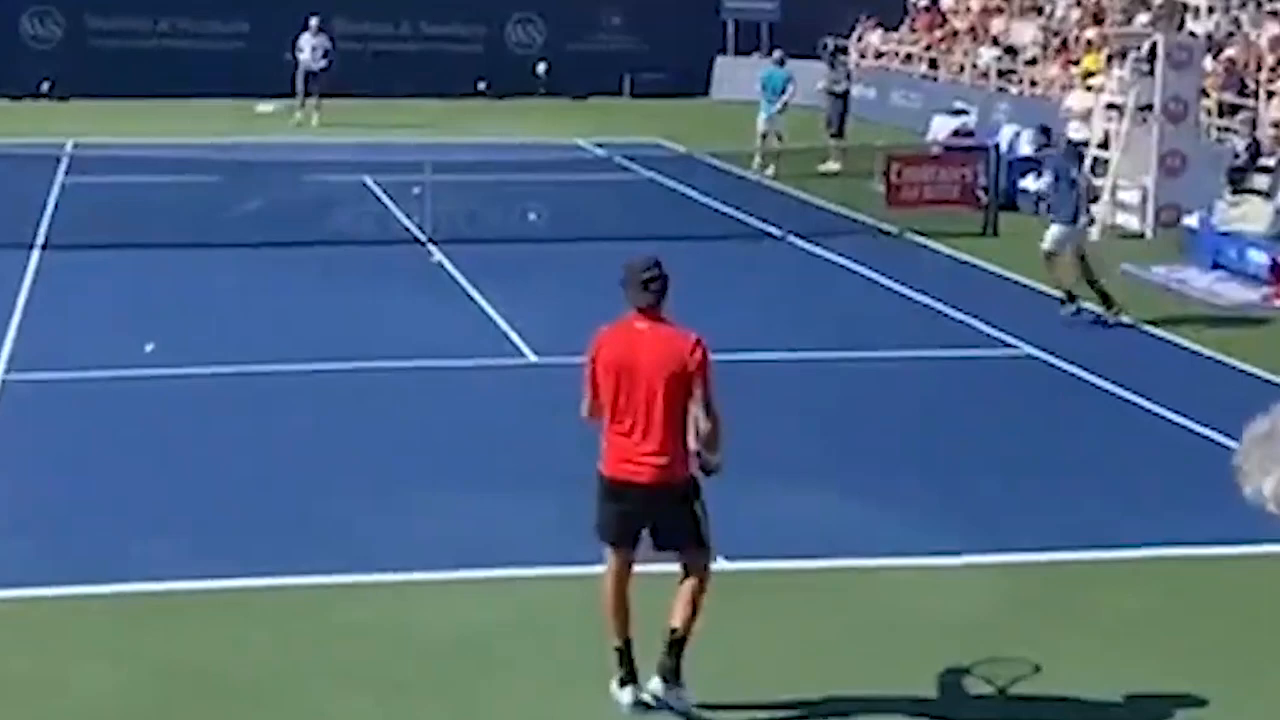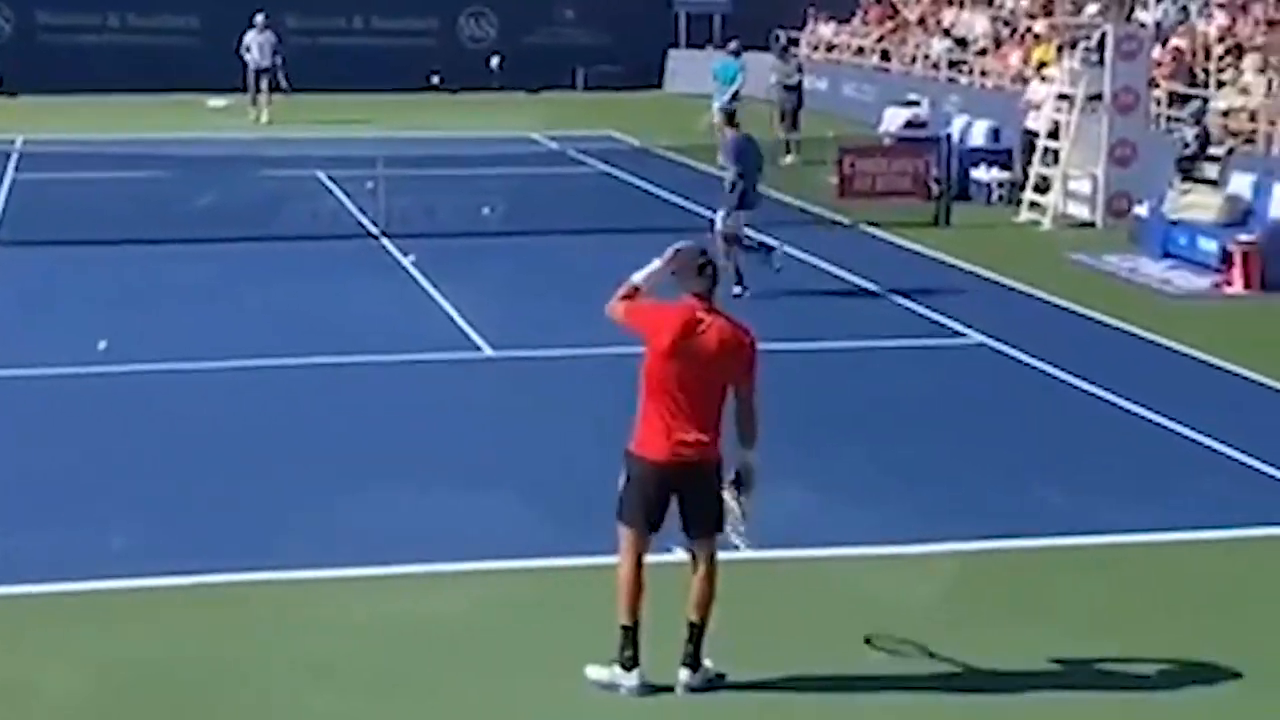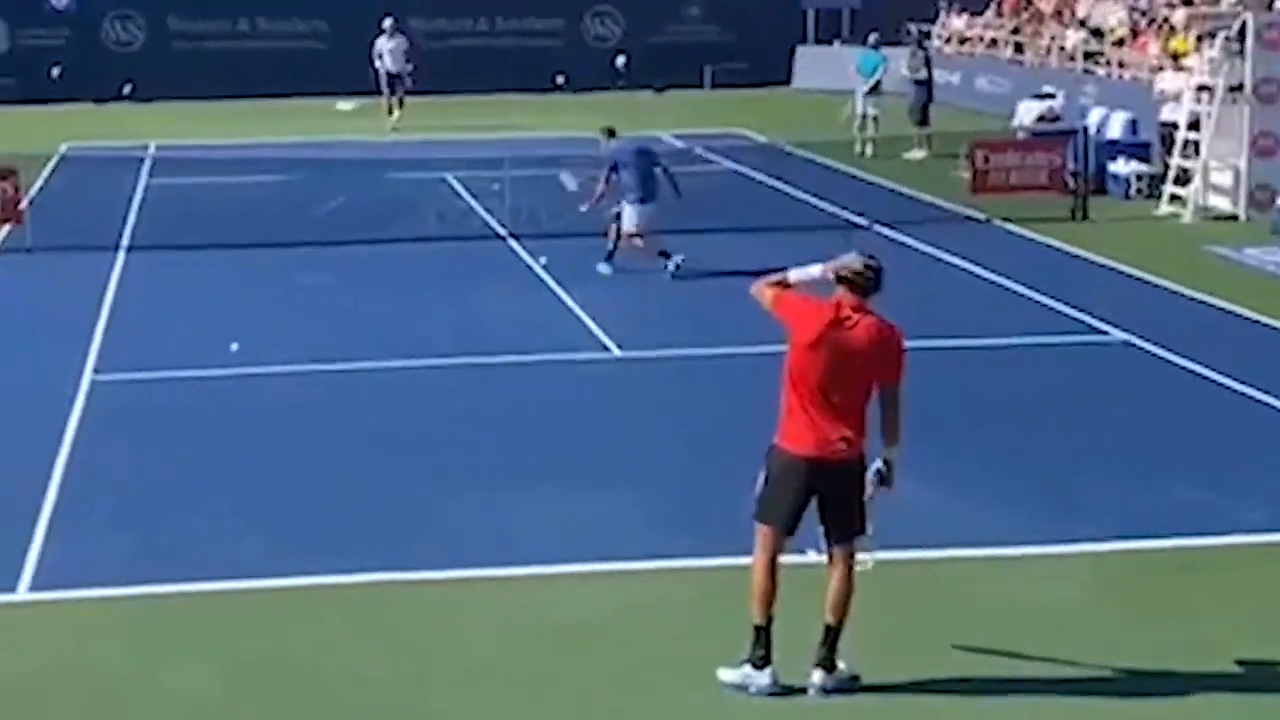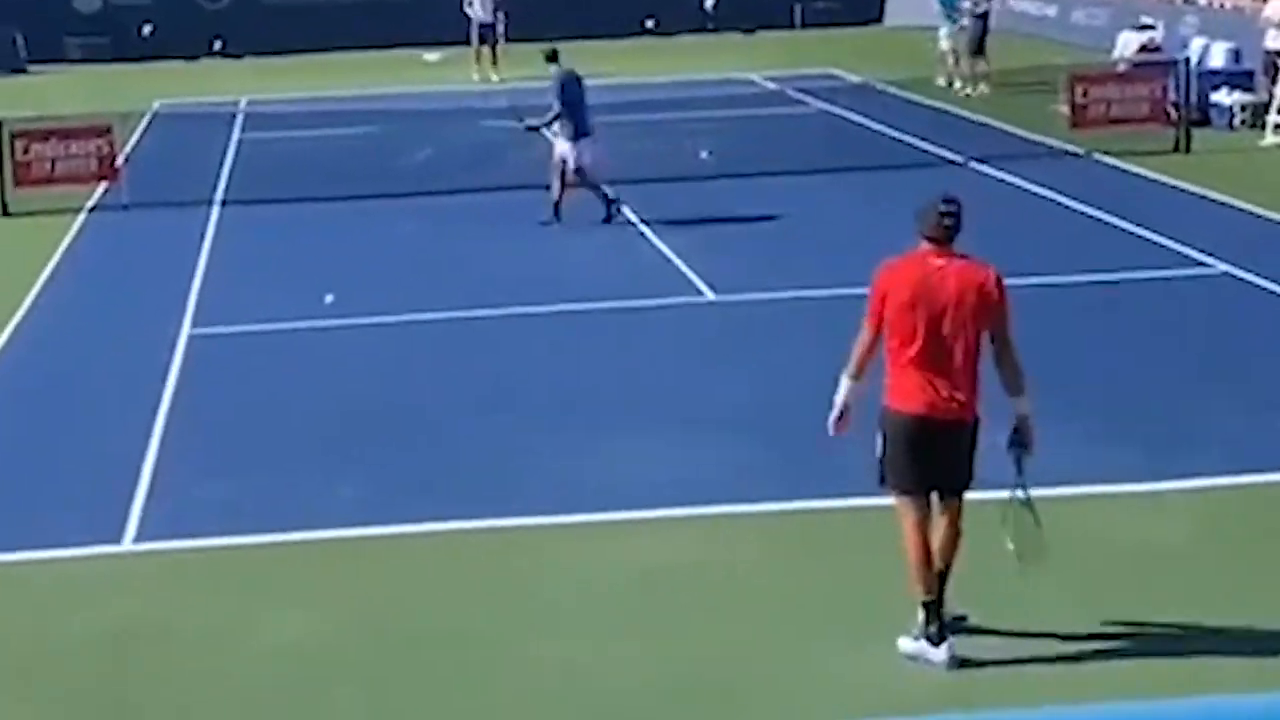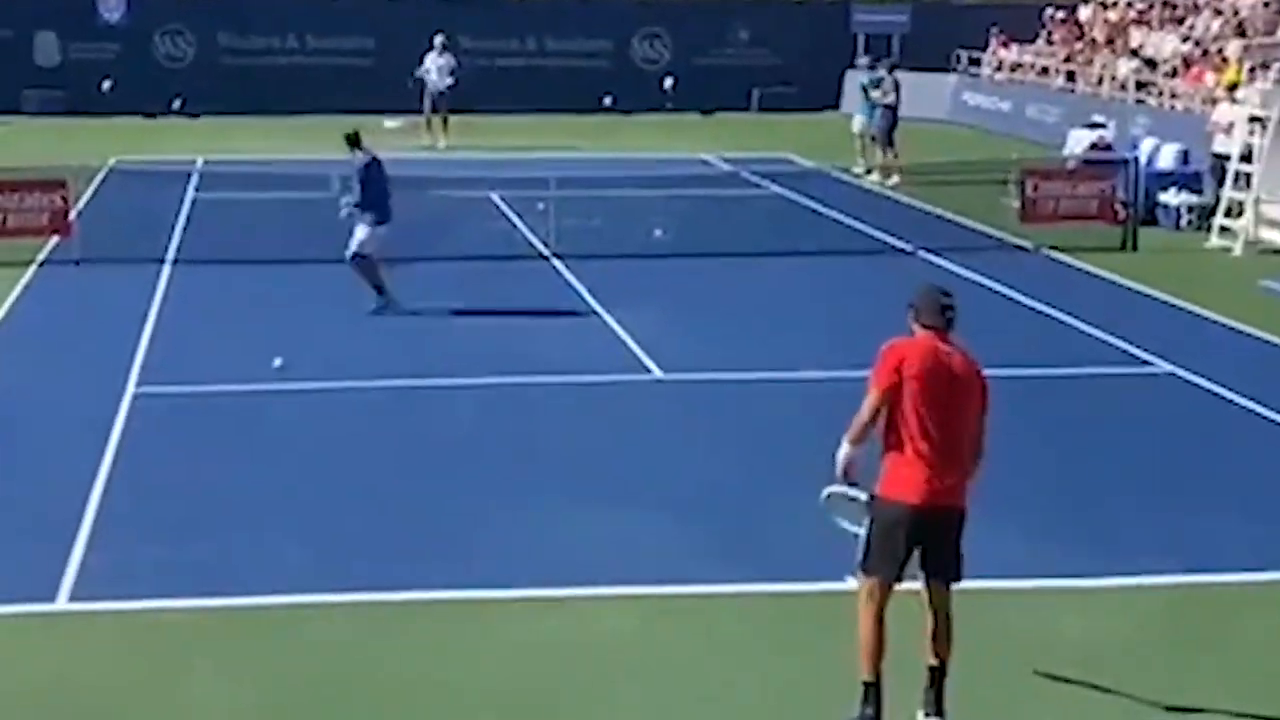
dt=1s
person 1, frame 1
left shoulder: (604, 342)
right shoulder: (688, 347)
left elbow: (590, 412)
right elbow: (705, 425)
right wrist: (710, 458)
left hip: (617, 476)
right hip: (670, 480)
left knee: (617, 571)
right knee: (696, 573)
left ankle: (626, 679)
right ankle: (666, 672)
person 1, frame 2
left shoulder: (662, 319)
right shoulder: (739, 338)
left elbow: (613, 306)
right elbow: (745, 411)
left wrist: (656, 266)
right wrist: (747, 462)
left hip: (650, 457)
right hip: (703, 462)
left knee: (631, 554)
right knee: (704, 559)
left ankle: (628, 664)
right ankle: (691, 665)
person 1, frame 3
left shoulder: (810, 314)
right shoulder: (886, 337)
left elbow: (760, 288)
right elbow: (890, 407)
left wrist: (819, 270)
right wrist: (887, 459)
left hip: (793, 453)
right hip: (845, 460)
left knee: (766, 550)
right knee: (841, 560)
left ankle: (760, 664)
right ankle: (826, 666)
person 1, frame 4
left shoulder: (891, 275)
right shoulder: (984, 279)
left elbow: (865, 346)
right elbow: (1004, 354)
left wrist: (843, 397)
right wrist: (1022, 414)
left hip: (905, 412)
right hip: (958, 415)
left knee: (914, 518)
right knee: (950, 510)
left ankle: (933, 634)
right ankle: (936, 608)
person 1, frame 5
left shoulder: (899, 352)
right shoulder: (971, 370)
left elbow: (867, 419)
left wrist: (845, 451)
left hip: (901, 498)
right hip: (951, 502)
left knee: (872, 600)
right knee: (939, 603)
